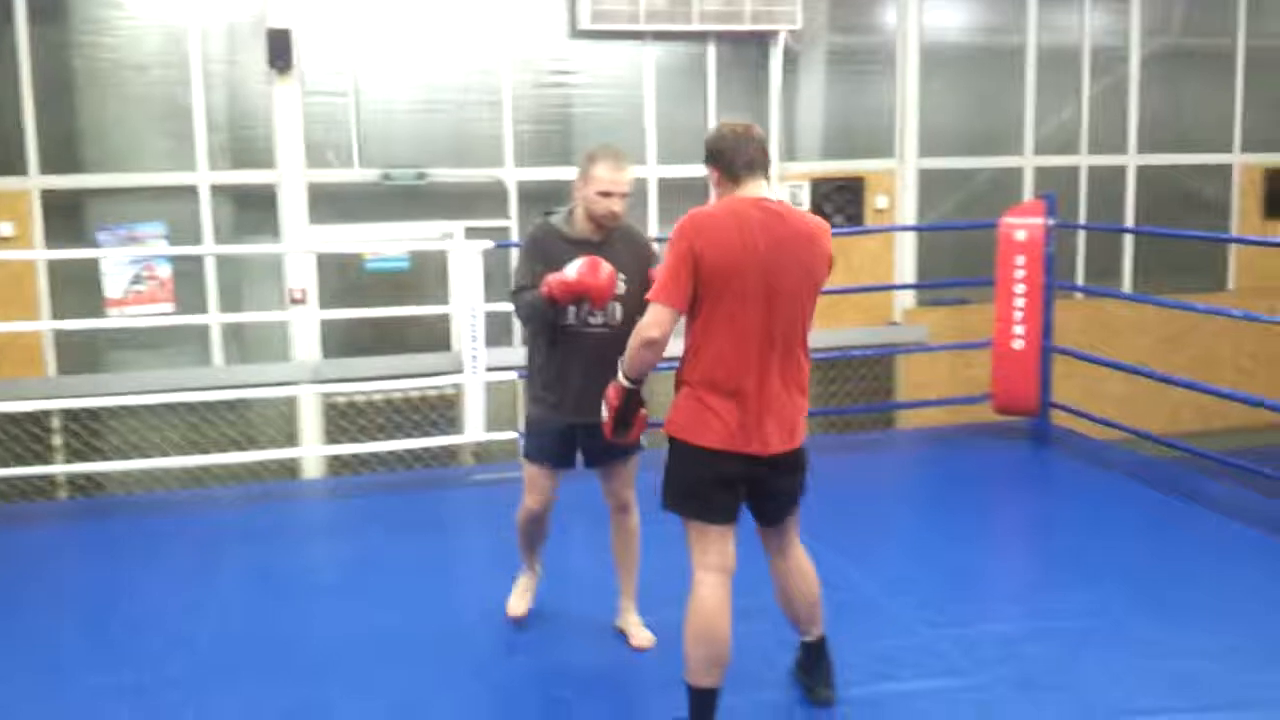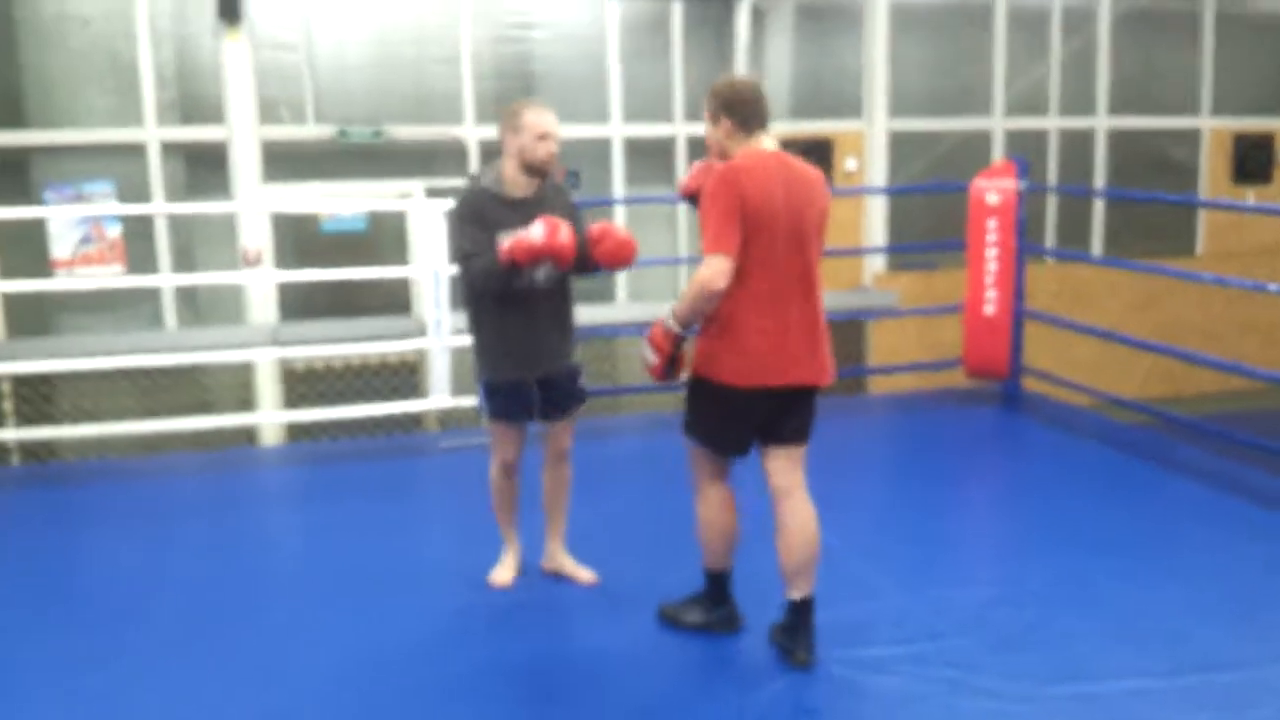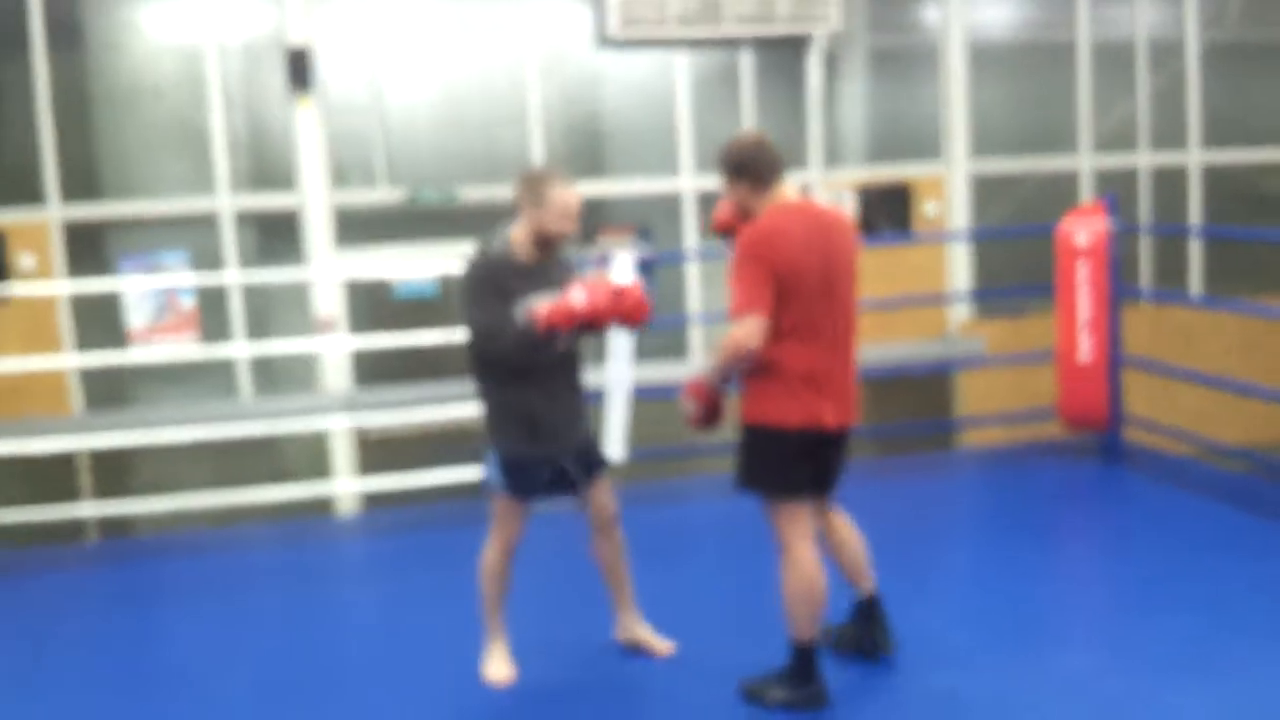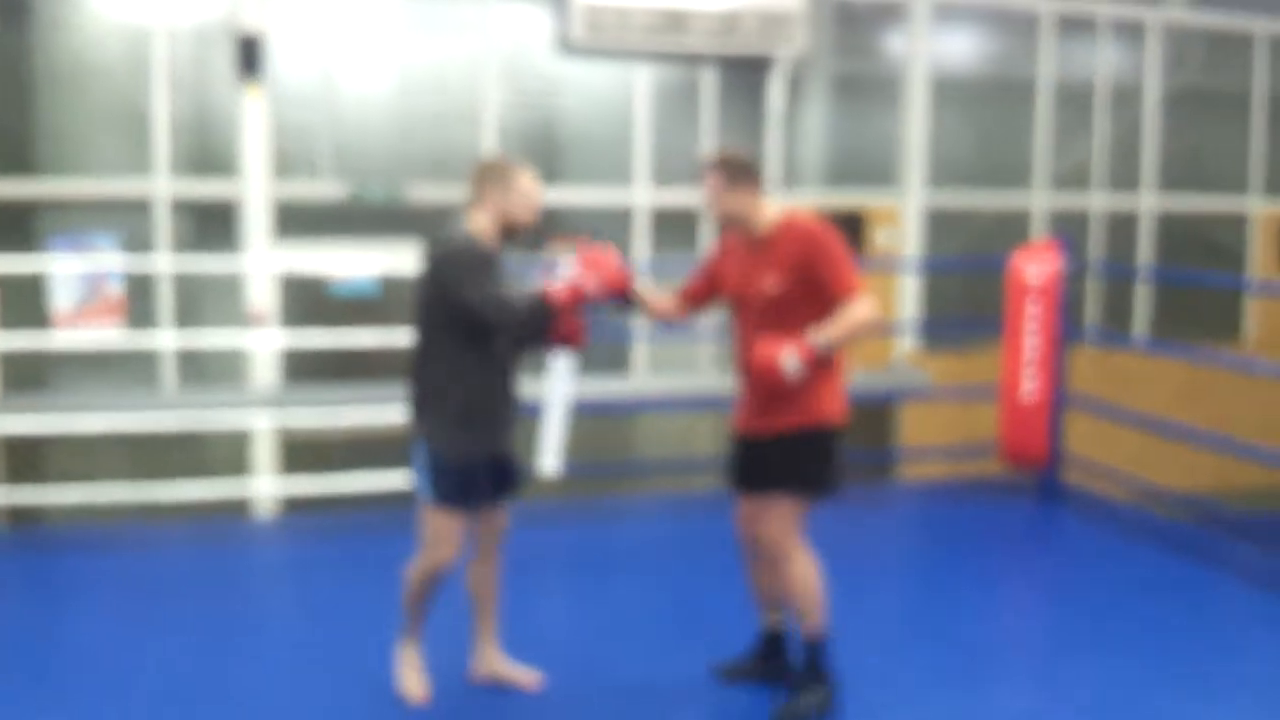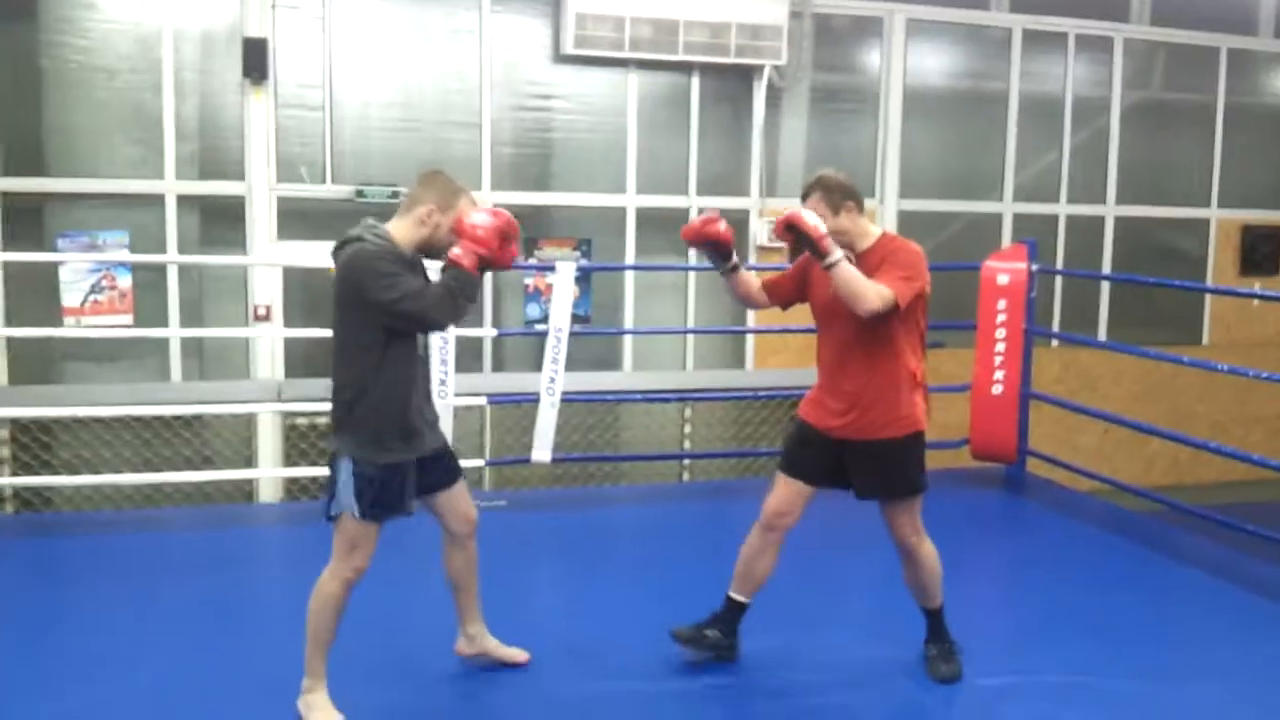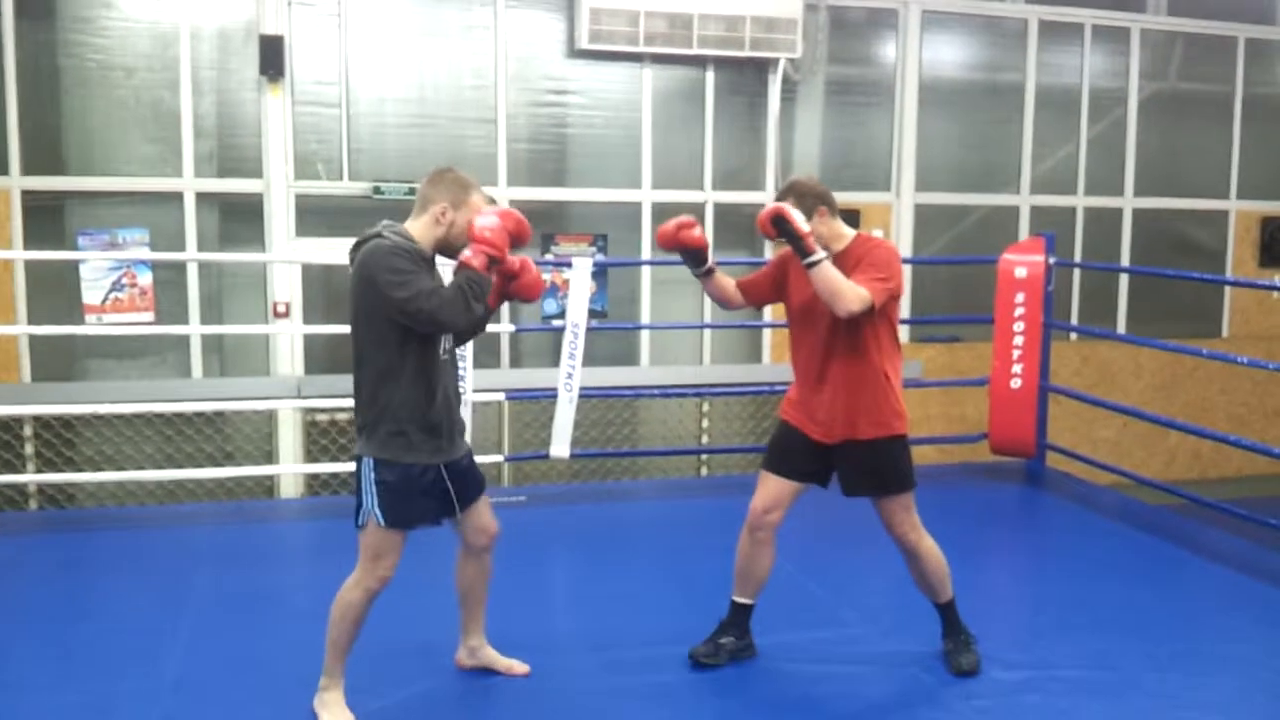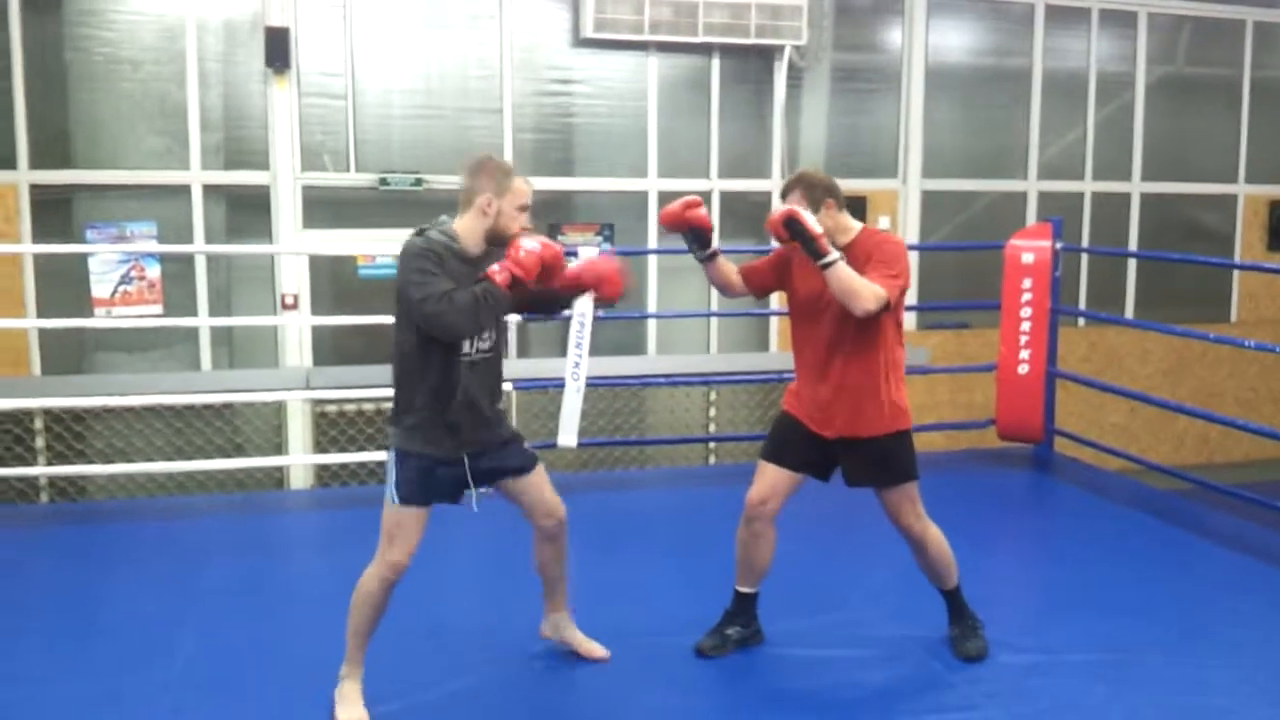
dt=0.7s
person 1, frame 1
left shoulder: (698, 228)
right shoulder: (815, 234)
left elbow: (654, 331)
left wrist: (624, 384)
left hip: (707, 426)
right hip: (781, 425)
left knee: (712, 573)
right knee: (785, 548)
right ankle: (818, 666)
person 1, frame 2
left shoulder: (729, 180)
right shoulder: (811, 181)
left elbow: (714, 278)
left wrist: (671, 328)
left hip: (734, 360)
right hip: (800, 361)
left knee: (711, 478)
right knee: (790, 489)
left ankle: (718, 601)
right ankle: (798, 628)
person 1, frame 3
left shoulder: (758, 239)
right shoulder: (838, 223)
left elbow: (746, 338)
left wrist: (707, 385)
left hip: (780, 409)
right hip: (834, 401)
left knee: (795, 538)
right knee: (824, 509)
left ankle: (803, 676)
right ankle: (870, 620)
person 1, frame 4
left shoulder: (811, 236)
right shoulder: (728, 252)
left elbow: (865, 310)
right elbow: (677, 306)
left wrist: (804, 349)
right wrist: (632, 295)
left hip: (807, 415)
right hip: (757, 417)
left knee: (781, 537)
right knee: (753, 531)
left ankle: (818, 673)
right ankle: (774, 650)
person 1, frame 5
left shoulder: (905, 256)
right shoulder: (818, 258)
left elbow: (869, 302)
right elbow: (760, 296)
left wrist: (823, 245)
right wrist: (724, 259)
left hip: (890, 424)
right hip: (825, 416)
left knee: (908, 537)
right knee: (774, 517)
left ankle: (938, 637)
right ankle: (725, 627)
person 1, frame 6
left shoulder: (879, 255)
right shoulder: (791, 263)
left elbow: (848, 304)
right elbow: (734, 296)
left wrist: (806, 245)
right wrist: (700, 263)
left hip: (872, 423)
right hip: (807, 417)
left knee: (907, 533)
right knee: (760, 516)
left ankle: (955, 630)
right ankle: (735, 630)
person 1, frame 7
left shoulder: (886, 248)
right shoulder: (794, 254)
left elbow: (864, 303)
right elbow: (735, 284)
left wrist: (819, 246)
right wrist: (703, 246)
left hip: (875, 416)
right hip: (807, 410)
left knee: (912, 524)
right knee: (757, 506)
left ankle: (961, 615)
right ankle: (741, 618)
person 2, frame 1
left shoulder: (635, 245)
right shoulder: (543, 239)
right elbow: (525, 309)
right wrist: (557, 288)
right hip: (553, 399)
left knee: (623, 503)
right knee: (535, 504)
left ankle: (628, 610)
right ankle: (529, 572)
person 2, frame 2
left shoulder: (557, 197)
right shoulder: (475, 203)
left elbow: (578, 259)
right elbow: (476, 275)
left wrist: (602, 252)
right wrist: (514, 252)
left hip: (555, 352)
right hip: (504, 358)
left knee: (559, 452)
right knee: (506, 459)
left ankle: (555, 551)
right ankle: (509, 547)
person 2, frame 3
left shoulder: (554, 262)
right shoulder: (486, 272)
right elbow: (499, 347)
left wrist: (610, 309)
right wrist: (551, 316)
left hip: (568, 419)
right hip: (518, 429)
left knee: (606, 517)
right knee: (505, 538)
left ankle: (630, 623)
right ankle: (495, 643)
person 2, frame 4
left shoulder: (482, 257)
right shoulder: (454, 259)
right elbow: (506, 316)
left wrist: (552, 326)
right wrist: (574, 291)
left hip: (486, 429)
right hip: (448, 431)
left knee: (488, 542)
right knee: (438, 552)
left ankle: (488, 655)
right ankle: (408, 644)
person 2, frame 5
left shoulder: (404, 258)
right shoulder: (364, 261)
left elbow: (434, 308)
right elbow: (434, 311)
left wrist: (479, 260)
right wrist: (469, 254)
left hip: (417, 430)
right hip: (368, 443)
left knee: (463, 523)
right knee: (349, 565)
left ankle: (473, 634)
person 2, frame 6
left shoulder: (419, 259)
right shoulder: (383, 258)
left elbow: (451, 331)
right elbow: (445, 312)
left wrist: (496, 290)
right wrist: (483, 257)
left hip: (443, 438)
right hip: (394, 448)
left knee: (482, 537)
right knee: (375, 573)
left ankle: (473, 644)
person 2, frame 7
left shoulder: (494, 256)
right shoulder: (423, 254)
left elbow: (538, 297)
right elbow: (451, 320)
left wrist: (577, 278)
right wrist: (508, 274)
left hip: (485, 427)
right hip: (424, 436)
left knee: (553, 517)
right knee: (393, 561)
left ankle: (558, 621)
